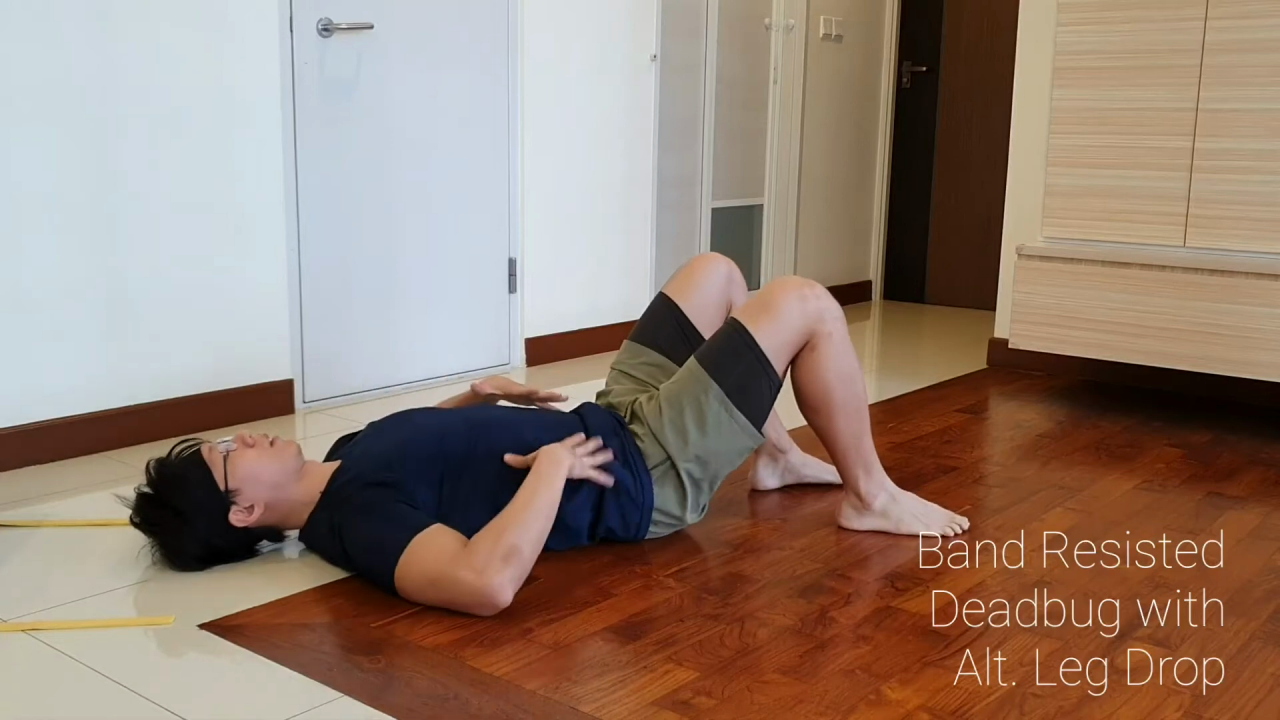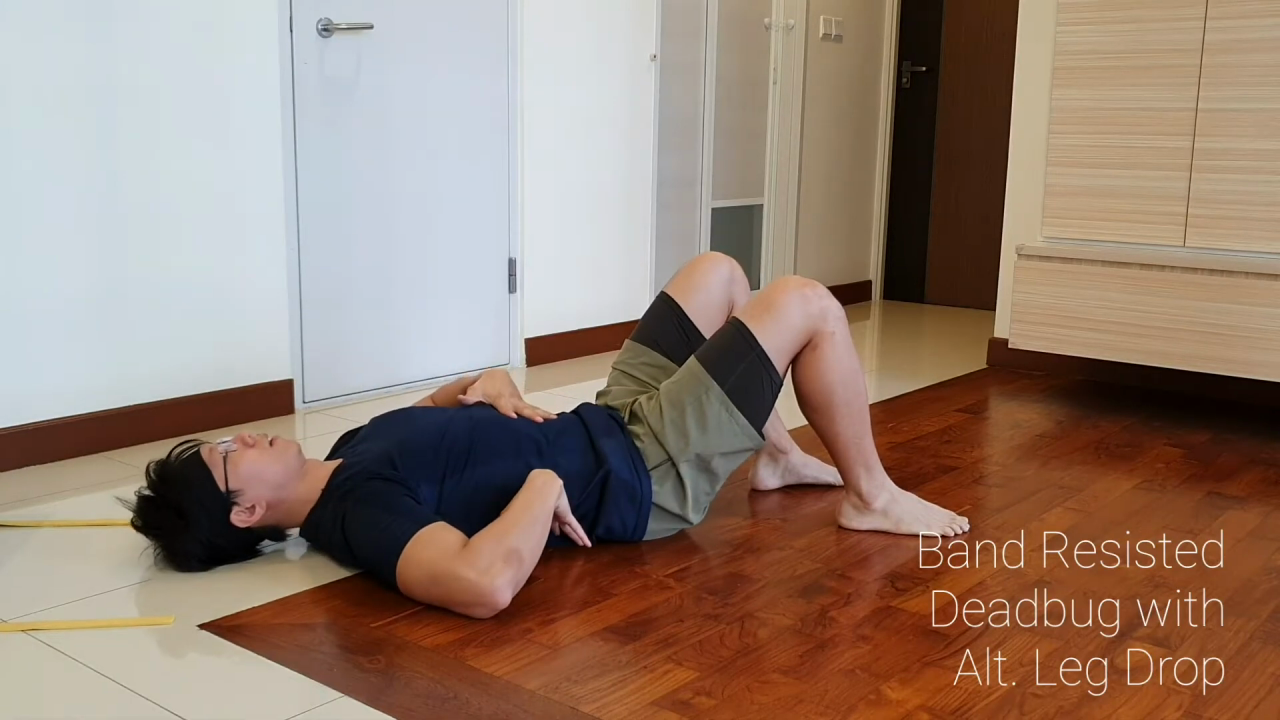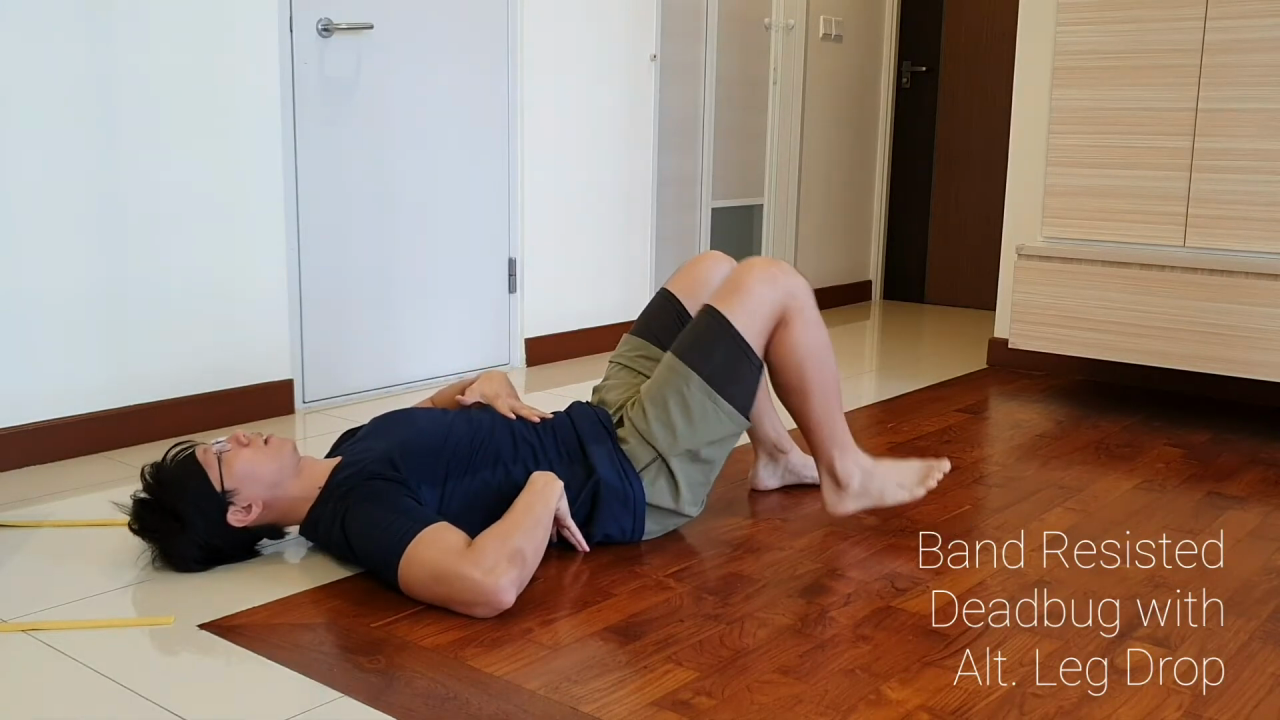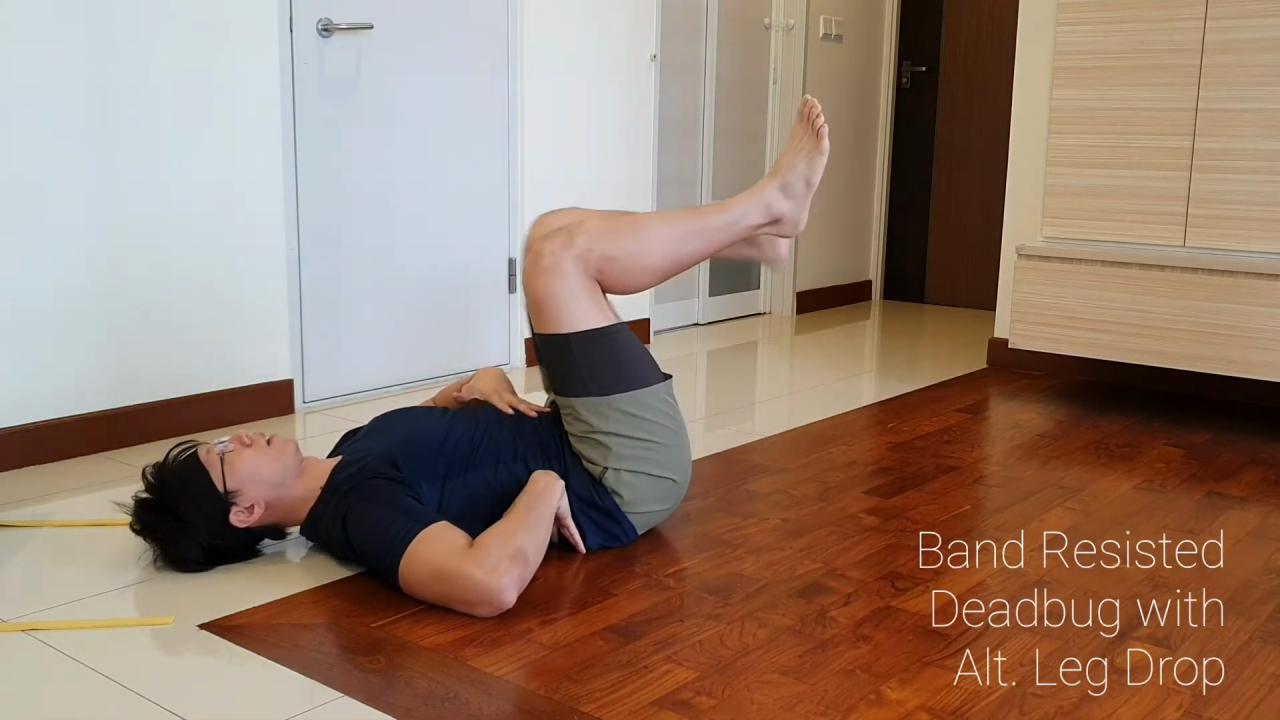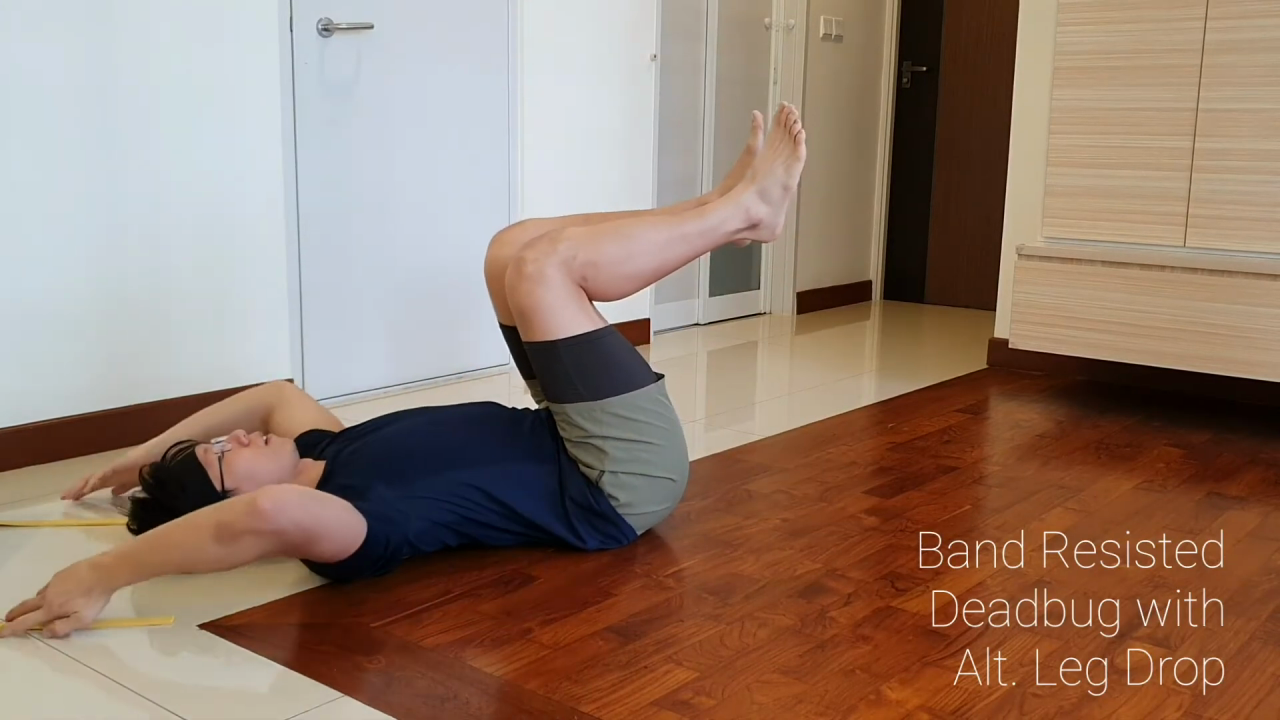
dt=1s
person 1, frame 1
left shoulder: (345, 461)
right shoulder: (356, 522)
right elbow: (489, 581)
left wrist: (481, 394)
right wrist: (551, 467)
left hip: (610, 421)
right hip: (644, 471)
left knee: (716, 272)
right knee: (806, 304)
left ankle: (776, 455)
right ankle: (872, 497)
person 1, frame 2
left shoulder: (351, 452)
right shoulder: (358, 511)
right elbow: (485, 585)
left wrist: (482, 386)
right wrist: (544, 481)
left hip: (611, 419)
right hip: (647, 474)
left knee: (718, 271)
right knee: (808, 304)
left ankle: (778, 455)
right ankle: (871, 495)
person 1, frame 3
left shoulder: (348, 454)
right shoulder: (357, 511)
right elbow: (488, 584)
left wrist: (476, 388)
right wrist: (544, 484)
left hip: (603, 422)
right hip: (639, 475)
left knee: (717, 271)
right knee: (774, 284)
left ankle: (778, 455)
right ankle: (848, 473)
person 1, frame 4
left shoulder: (348, 458)
right shoulder: (359, 510)
left elbow: (423, 423)
right elbow: (489, 584)
left wrist: (473, 384)
right wrist: (544, 485)
left hip: (563, 437)
right hip: (632, 476)
left knee: (557, 230)
right knee: (560, 256)
left ankle: (754, 231)
right ankle: (769, 203)
person 1, frame 5
left shoulder: (328, 459)
right shoulder: (343, 517)
left elbow: (279, 393)
right elbow: (268, 517)
left wrist: (148, 451)
right wrist: (103, 573)
left hip: (563, 449)
right hip: (625, 485)
left knee: (518, 250)
right knee: (537, 266)
left ankle: (726, 207)
right ankle: (745, 207)
